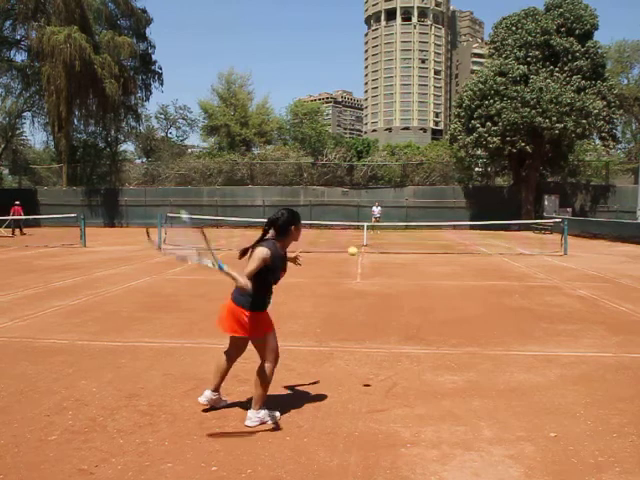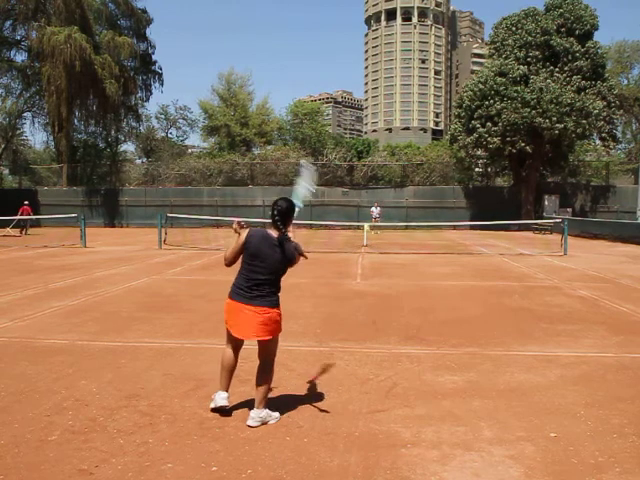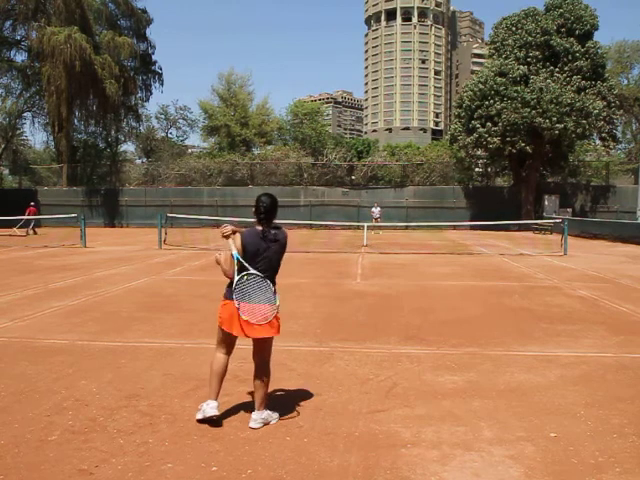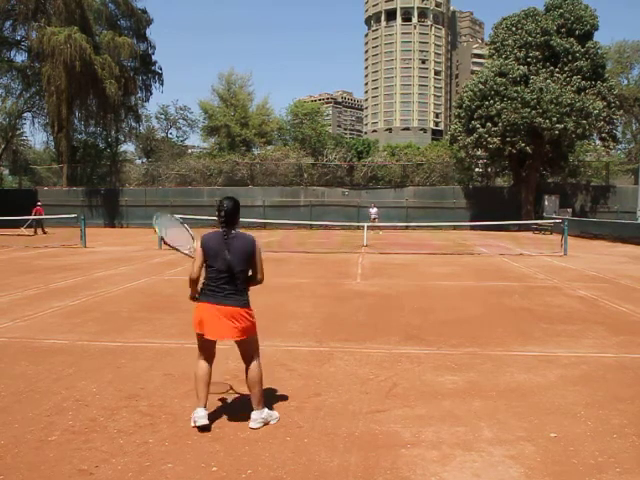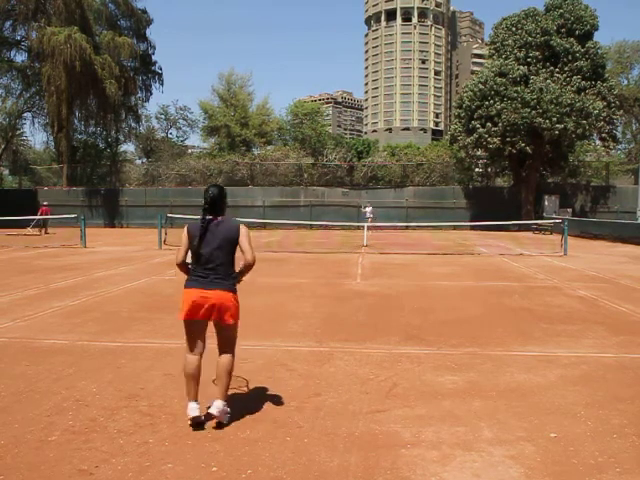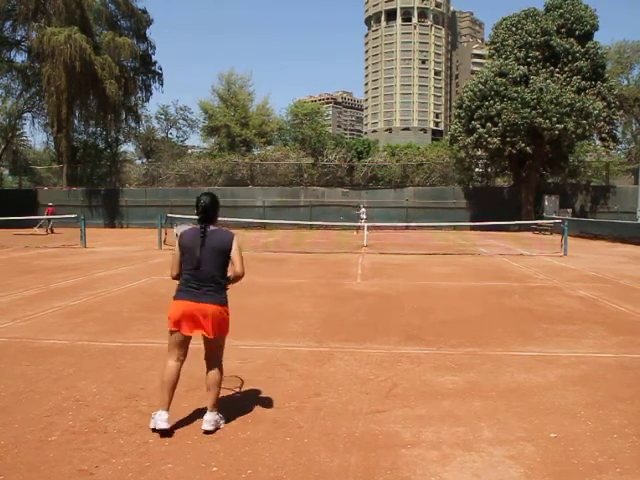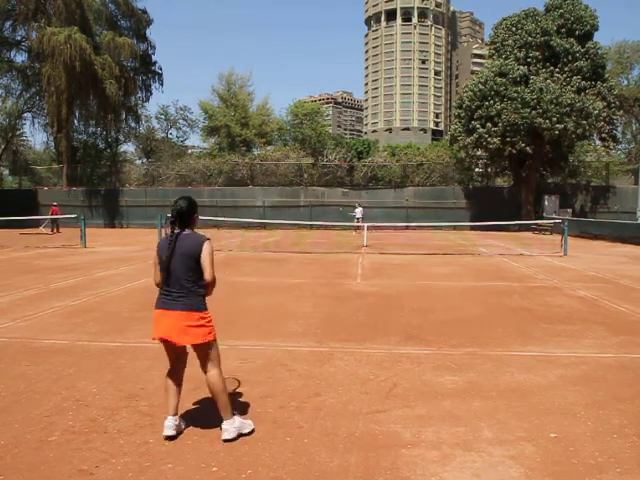
dt=0.3s
person 1, frame 1
left shoulder: (274, 243)
right shoulder: (267, 251)
left elbow: (244, 253)
right elbow: (243, 276)
left wrist: (286, 258)
right wrist: (239, 279)
left hip: (238, 305)
right hip: (253, 311)
left knee: (234, 350)
right knee: (270, 359)
left ankle: (211, 394)
right ankle: (256, 412)
person 1, frame 2
left shoulder: (250, 234)
right shoulder: (291, 251)
left elbow: (228, 261)
left wrist: (240, 234)
right wrist: (289, 237)
left hip: (237, 303)
right hip: (265, 311)
left knee: (231, 348)
right knee: (267, 359)
left ankle: (222, 395)
right ankle: (259, 412)
person 1, frame 3
left shoulder: (242, 237)
right shoulder: (282, 236)
left elbow: (232, 273)
left wrist: (221, 260)
left hip: (235, 303)
left knee: (222, 351)
right knee: (262, 361)
left ankle: (211, 404)
right ankle: (260, 413)
person 1, frame 4
left shoulder: (206, 240)
right shoulder: (251, 242)
left elbow: (194, 275)
right elbow: (258, 278)
left wrist: (193, 293)
left hip: (209, 306)
right hip: (238, 308)
left knee: (204, 359)
right knee: (252, 360)
left ankle: (201, 412)
right ankle: (259, 412)
person 1, frame 5
left shoulder: (191, 228)
right shoulder: (237, 228)
left elbow: (180, 262)
right elbow: (250, 261)
right wrist: (237, 276)
left hip: (194, 292)
right hip: (224, 295)
left knee: (194, 351)
right knee: (226, 351)
left ankle: (193, 406)
right ankle: (220, 403)
person 1, frame 6
left shoulder: (184, 236)
right shoulder: (229, 238)
left elbow: (175, 273)
right elbow: (238, 272)
left hip: (183, 302)
right hip: (214, 305)
left knee: (174, 359)
right knee: (214, 362)
left ankle: (162, 414)
right ankle: (211, 415)
person 1, frame 7
left shoulder: (162, 243)
right shoulder: (202, 242)
left elbow: (158, 280)
right elbow: (209, 278)
right wrist: (206, 292)
left hip: (164, 312)
right hip: (192, 312)
left knee: (175, 368)
right knee: (212, 367)
left ankle: (172, 421)
right ankle: (230, 421)
